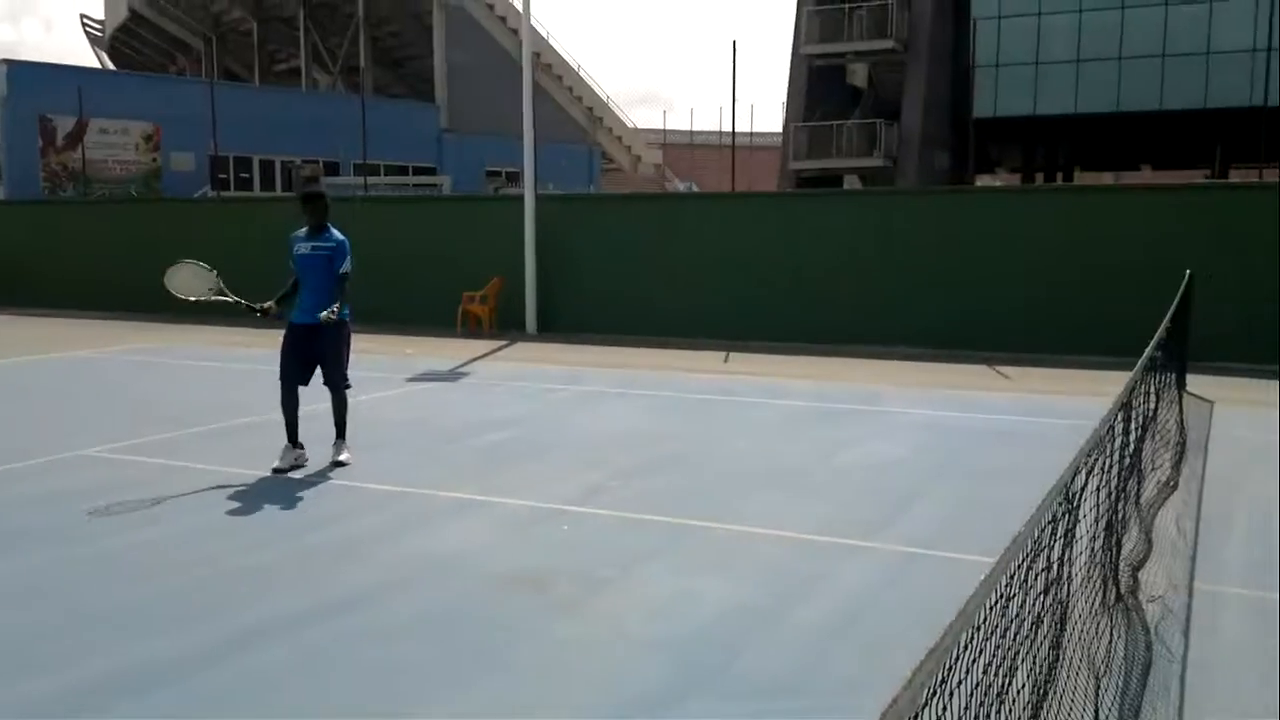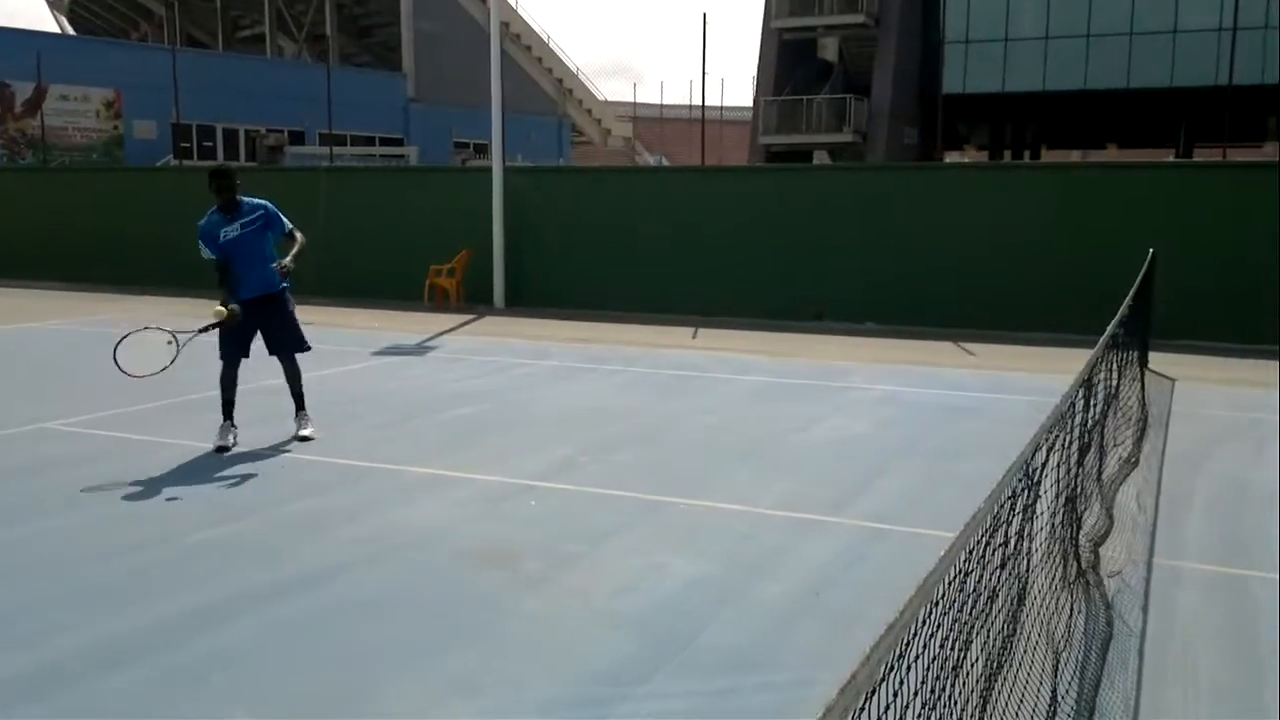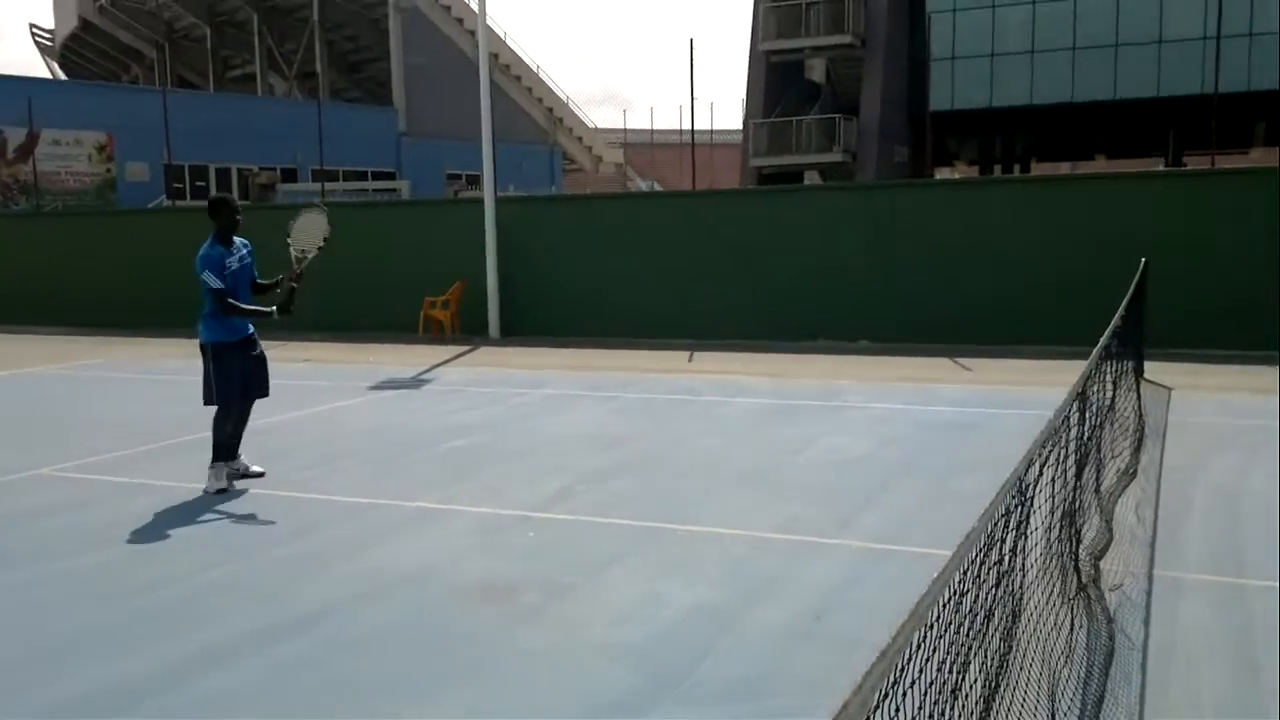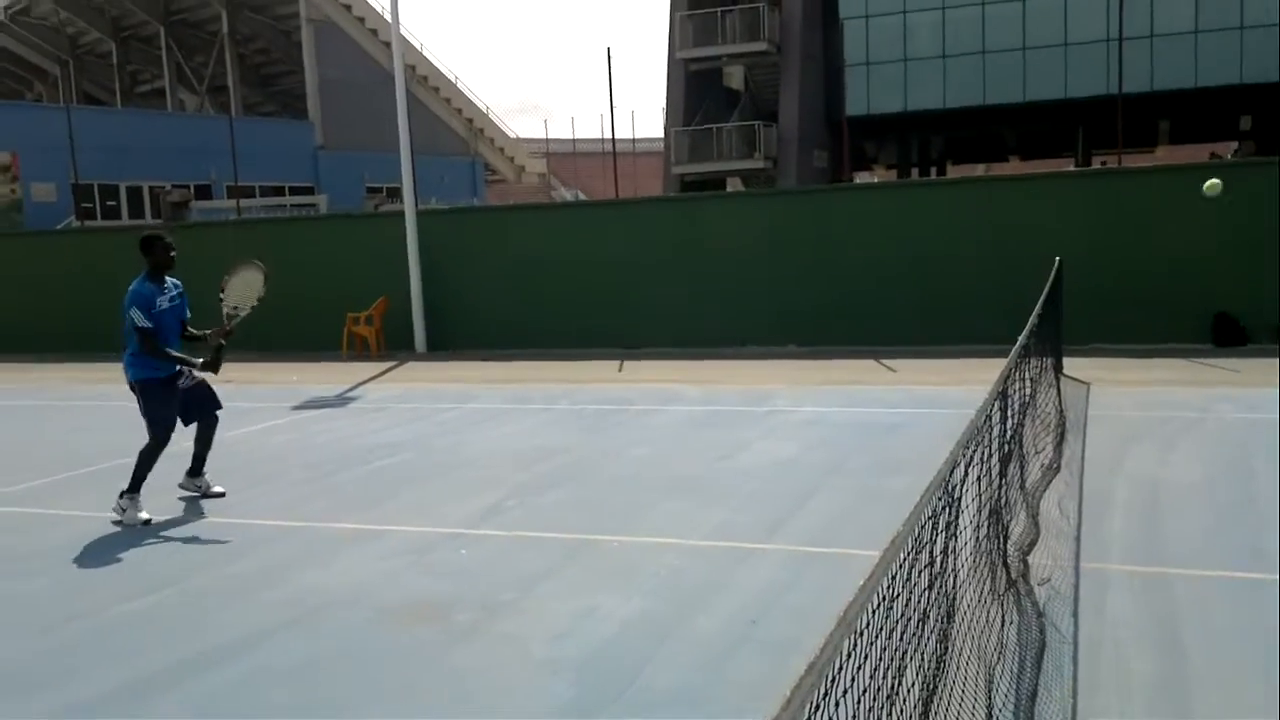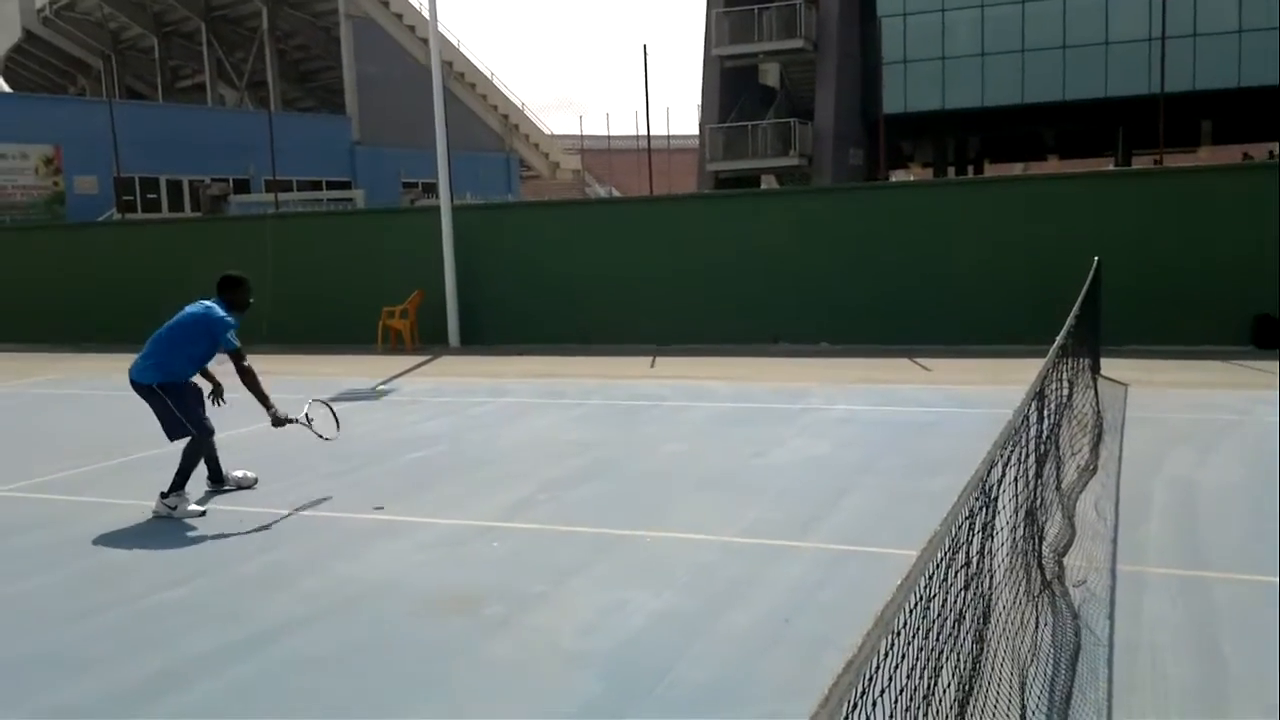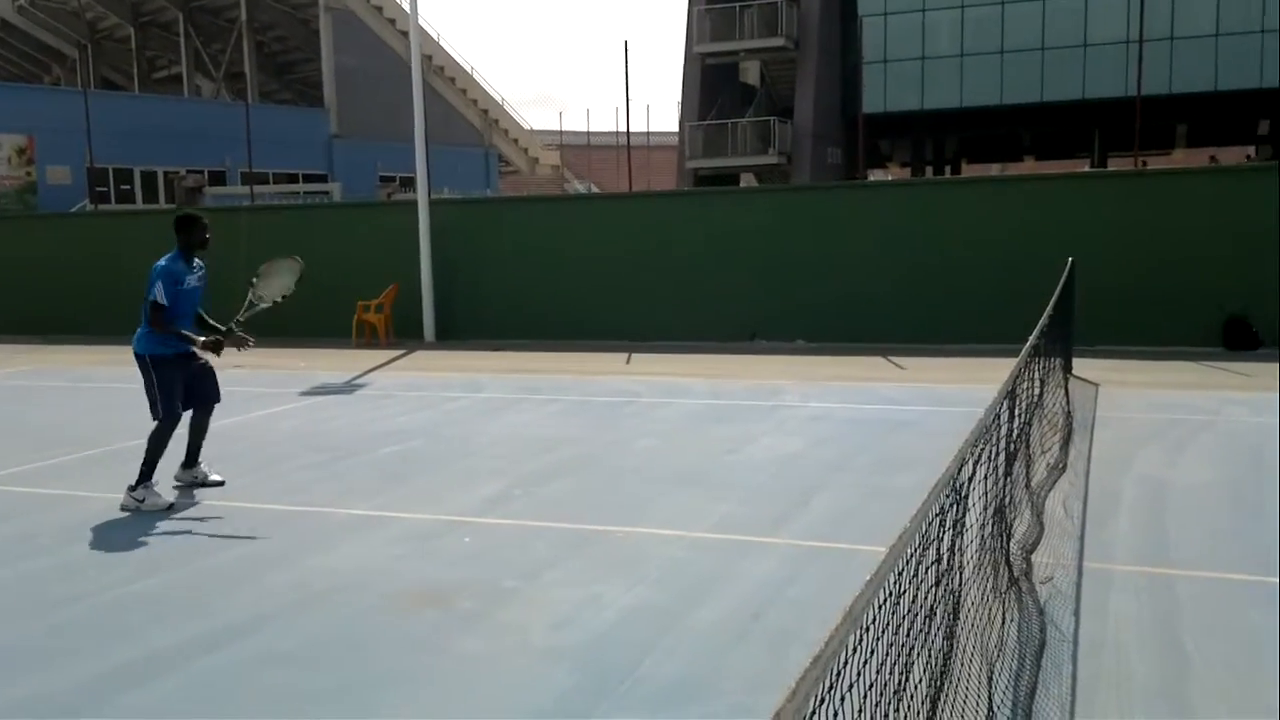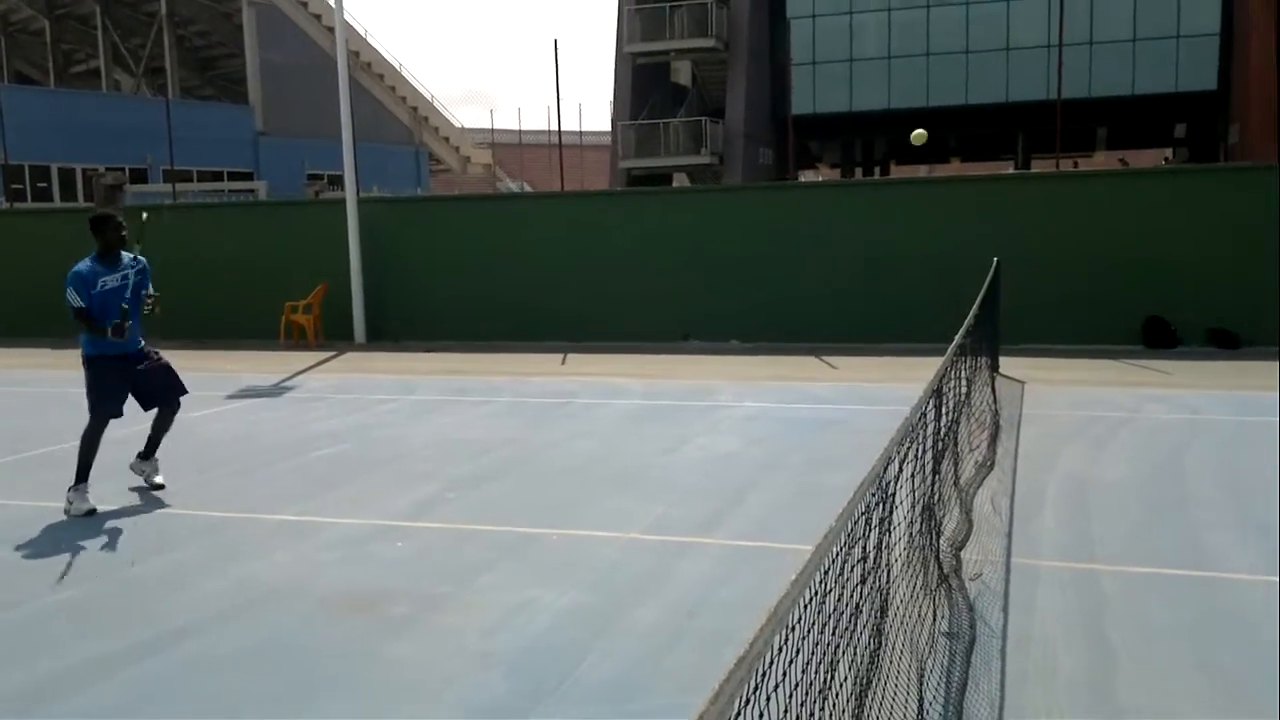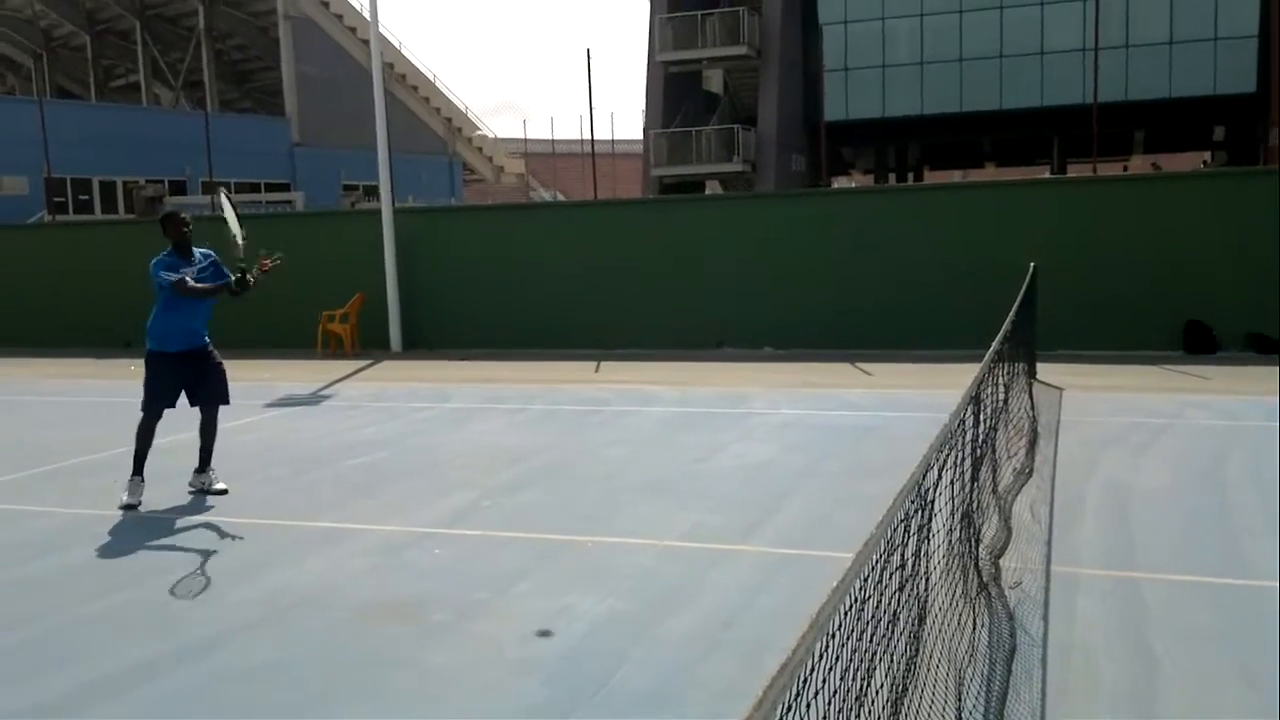
dt=0.5s
person 1, frame 1
left shoulder: (337, 242)
right shoulder: (296, 239)
left elbow: (342, 284)
left wrist: (336, 309)
right wrist: (276, 302)
left hip: (331, 324)
right hip: (299, 323)
left knee: (336, 385)
right knee: (288, 384)
left ankle: (340, 442)
right ankle: (293, 447)
person 1, frame 2
left shoulder: (262, 209)
right shoulder: (208, 227)
left elbow: (296, 236)
right elbow: (222, 272)
left wrist: (289, 258)
right wrist: (230, 303)
left hip: (274, 292)
right hip: (240, 299)
left knee: (287, 354)
right knee: (231, 360)
left ankle: (301, 415)
right ankle: (228, 424)
person 1, frame 3
left shoulder: (244, 246)
right shoulder: (209, 257)
left elbow: (254, 287)
right elbow: (224, 305)
left wrist: (280, 281)
right wrist: (273, 312)
left hip: (245, 334)
right hip: (219, 340)
left knee: (248, 397)
right knee: (227, 403)
left ankle: (231, 458)
right ankle: (219, 465)
person 1, frame 4
left shoulder: (176, 287)
right shoulder: (140, 295)
right elbow: (150, 346)
left wrist: (209, 336)
right wrist: (196, 364)
left hip: (174, 371)
right hip: (148, 375)
left knee: (209, 417)
right knee: (161, 435)
left ankle: (194, 477)
right ankle: (128, 497)
person 1, frame 5
left shoulder: (206, 309)
right shoulder: (221, 319)
right elbow: (242, 367)
left wrist: (214, 381)
right wrist: (270, 408)
left hip: (163, 374)
right hip: (154, 379)
left knee: (200, 423)
right knee: (203, 432)
left ankle: (217, 477)
right ankle: (171, 497)
person 1, frame 6
left shoulder: (199, 268)
right shoulder: (165, 270)
right elbow: (155, 321)
left wrist: (225, 332)
right wrist: (197, 341)
left hip: (184, 351)
right hip: (156, 353)
left knee: (205, 404)
right knee: (169, 417)
left ankle: (190, 468)
right ankle: (139, 489)
person 1, frame 7
left shoulder: (138, 264)
right shoulder: (81, 274)
left elbow: (146, 301)
right elbow: (82, 321)
left wrist: (147, 307)
right wrist: (107, 331)
left hip: (137, 349)
right hip: (101, 355)
left knee: (171, 400)
right knee: (100, 418)
left ankle: (146, 459)
right ankle: (78, 488)
person 1, frame 8
left shoulder: (208, 258)
right shoulder: (161, 265)
left elbow: (231, 289)
right elbow: (192, 292)
left wrist: (249, 279)
right wrist: (231, 285)
left hip: (199, 347)
right hip: (164, 350)
left knee: (210, 406)
right knee: (152, 412)
left ankle: (202, 473)
right ankle: (136, 478)
